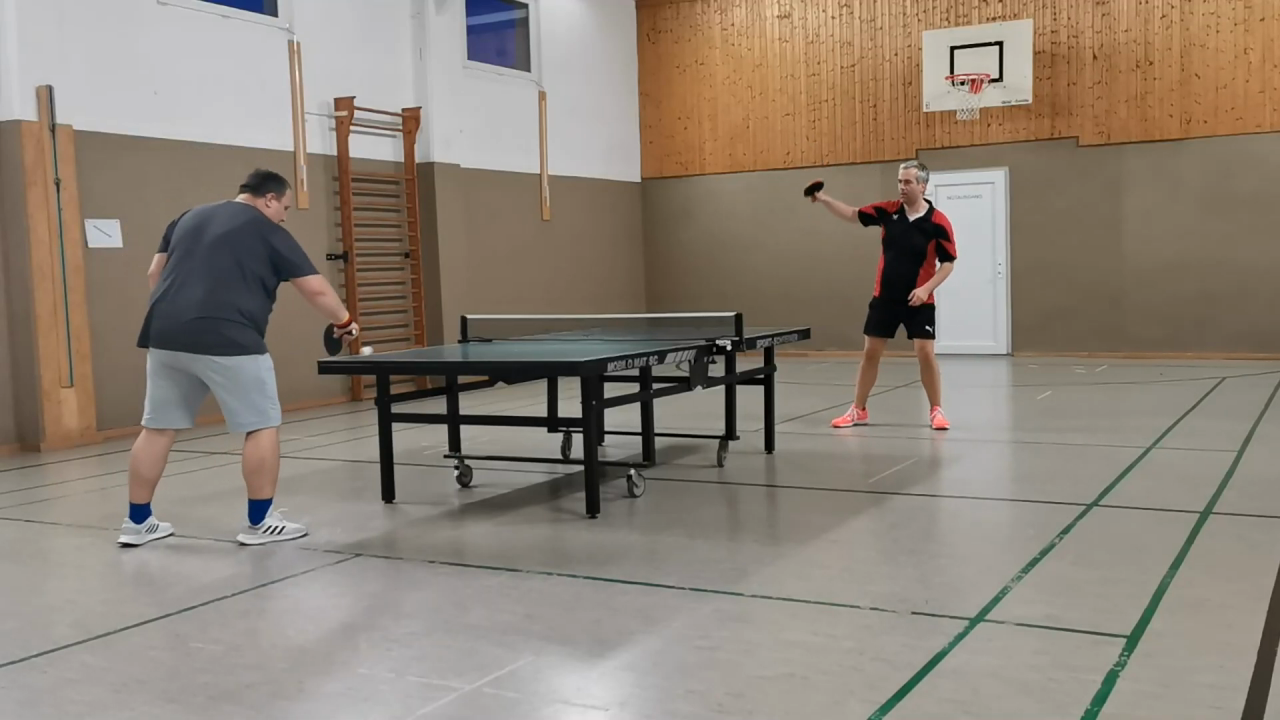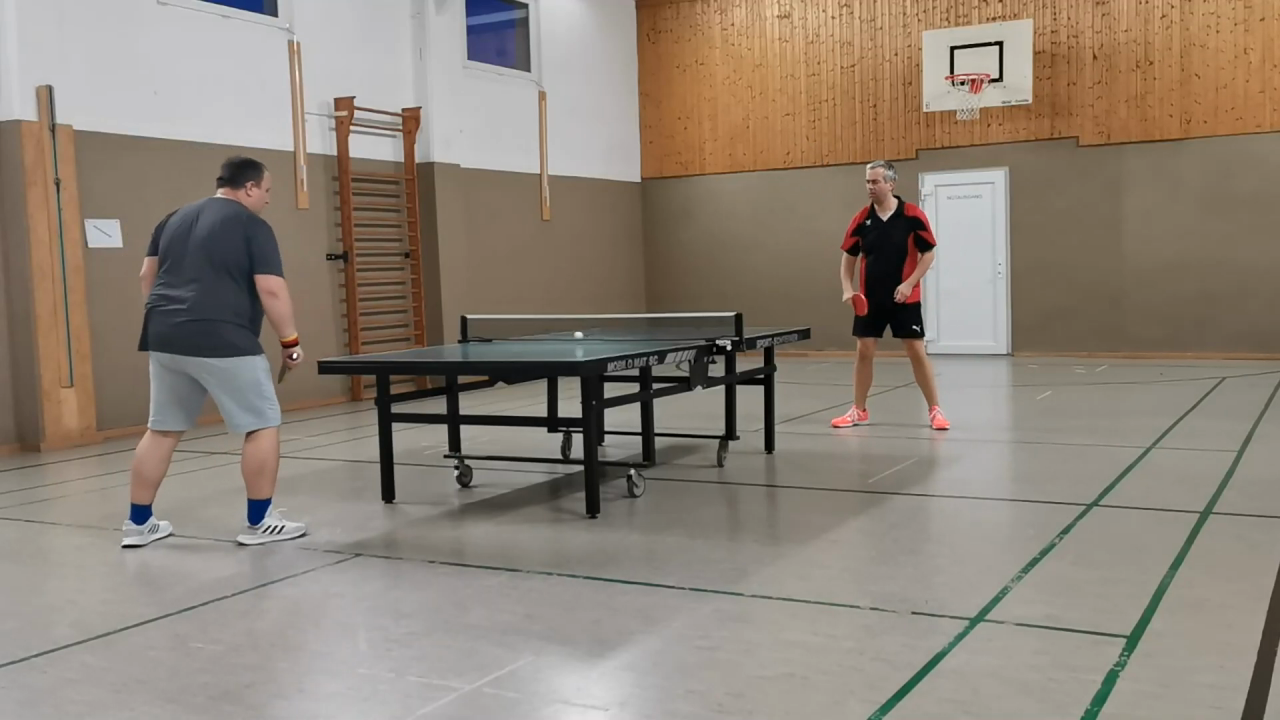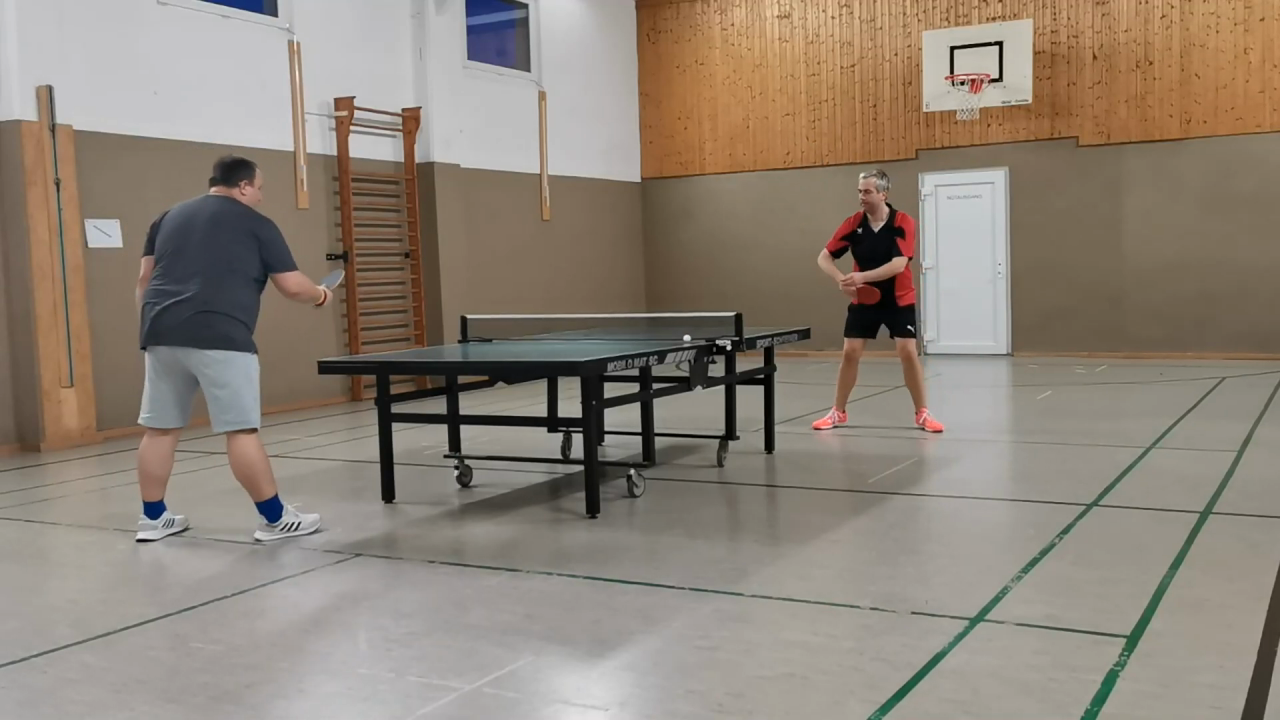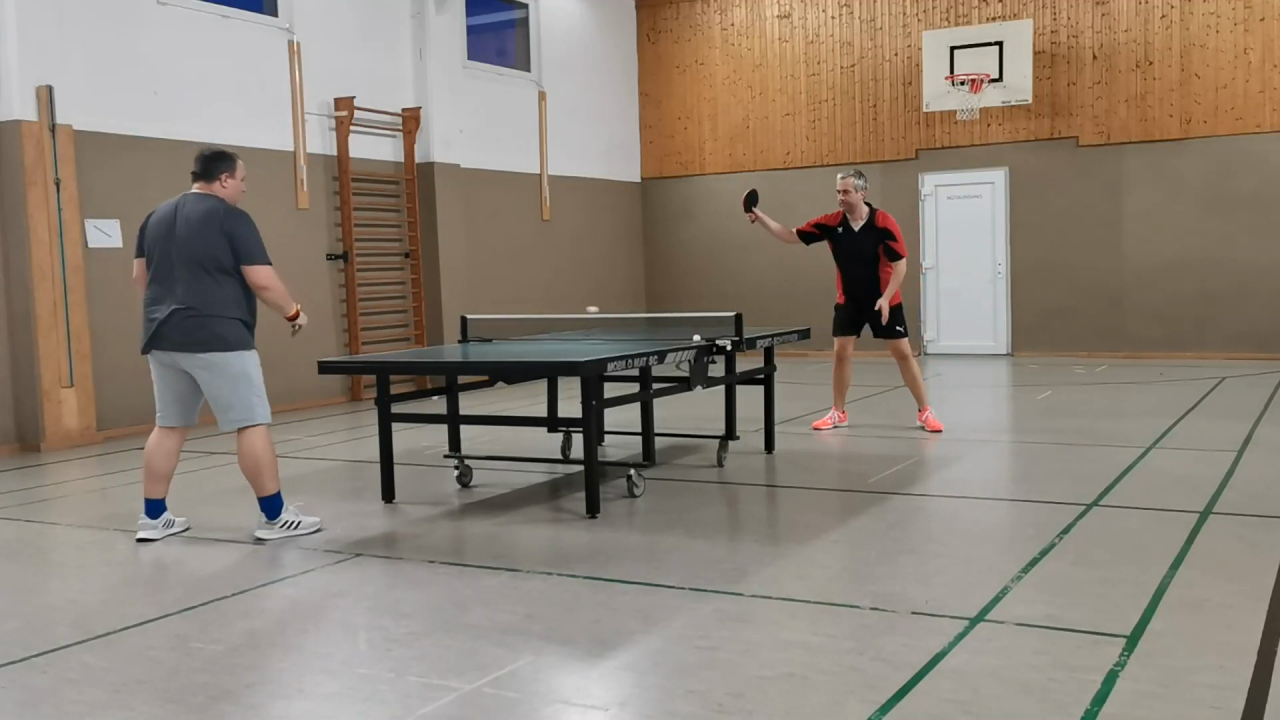
dt=0.4s
person 1, frame 1
left shoulder: (187, 219)
right shoulder: (270, 234)
left elbow: (155, 273)
right elbow: (316, 288)
right wrist: (344, 321)
left hip: (167, 338)
right hip: (228, 343)
left knee: (157, 428)
right knee: (262, 426)
left ankle: (137, 522)
right ankle: (260, 522)
person 1, frame 2
left shoulder: (176, 219)
right shoulder: (253, 227)
left elbow: (148, 277)
right elbow: (271, 291)
right wrist: (291, 340)
left hip: (166, 340)
right hip: (225, 343)
left knee: (162, 430)
right knee: (263, 426)
left ankle: (138, 522)
right ankle: (260, 521)
person 1, frame 3
left shoulder: (169, 217)
right shoulder: (256, 225)
left elbow: (145, 276)
right elbow: (293, 285)
left wrist: (153, 324)
right wrist: (321, 294)
left hip: (164, 336)
right hip: (219, 338)
left knee: (160, 429)
right knee: (240, 430)
left ankle: (153, 518)
right ankle: (275, 518)
person 1, frame 4
left shoulder: (156, 217)
right shoulder: (233, 218)
left elbow: (140, 277)
right elbow: (262, 282)
right wrist: (293, 313)
left hip: (164, 339)
right hip: (219, 338)
left knee: (169, 426)
right knee: (252, 423)
left ankle: (153, 517)
right ankle: (274, 516)
person 2, frame 1
left shoulder: (938, 222)
right shoulder: (889, 211)
left elbow: (948, 263)
right elbow: (852, 214)
left wrist: (926, 289)
right wrist: (824, 199)
left hip: (919, 301)
right hip: (884, 298)
left knee: (926, 353)
right knee: (871, 352)
left ankle: (936, 411)
right ankle: (859, 410)
person 2, frame 2
left shoulder: (913, 216)
right shoulder: (861, 219)
left elbow: (928, 253)
right elbow: (848, 258)
left wrist: (910, 283)
right wrist: (847, 289)
left hip: (904, 299)
right hip: (869, 300)
left knee: (917, 353)
right knee: (864, 352)
left ankle: (934, 410)
right ankle: (859, 410)
person 2, frame 3
left shoulder: (903, 223)
right shoulder: (853, 225)
left elbow: (899, 264)
right elbow: (824, 257)
left wrist: (863, 277)
right wrist: (841, 279)
left hip: (899, 301)
right hip: (863, 302)
left knee: (908, 353)
right knee: (850, 353)
left ankle: (922, 413)
right ankle: (838, 412)
person 2, frame 4
left shoulder: (884, 222)
right shoulder: (831, 223)
left elbow: (900, 263)
right elbow: (793, 235)
left wrist: (886, 297)
right wrist: (762, 219)
left hip: (883, 302)
right hip: (848, 302)
left knee: (903, 352)
right knee: (841, 353)
left ankle: (925, 411)
right ankle: (838, 412)
